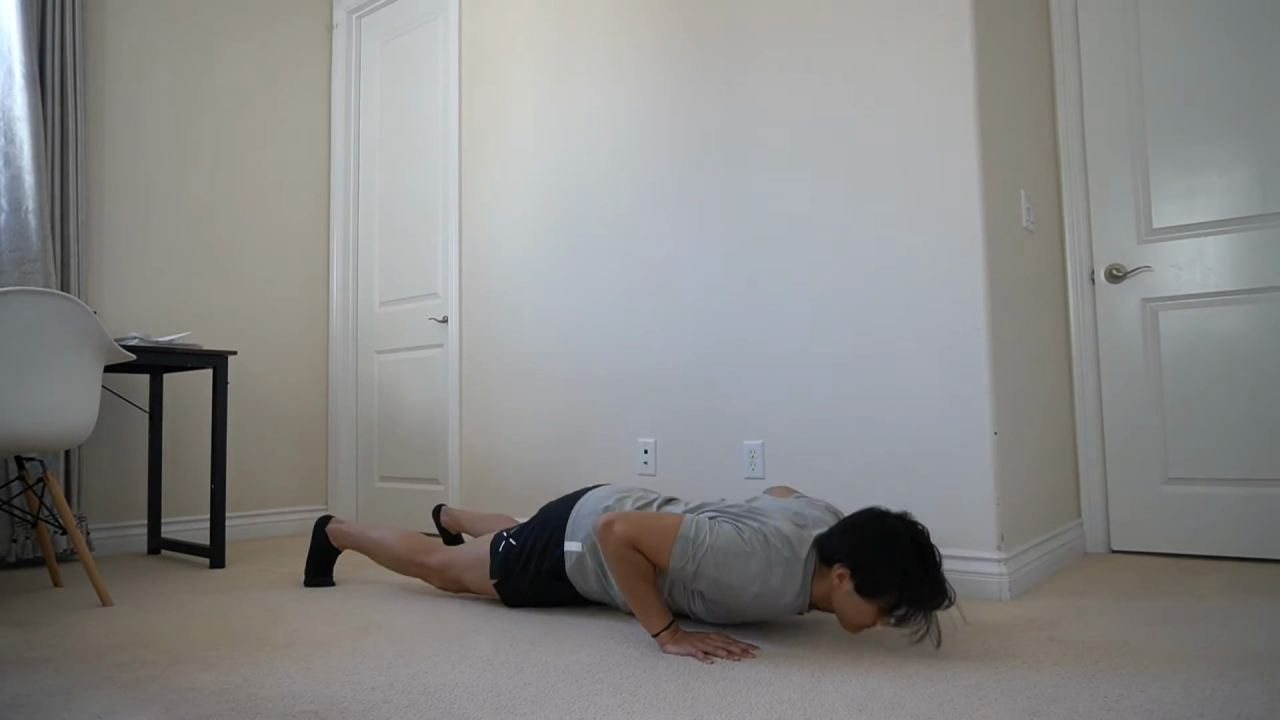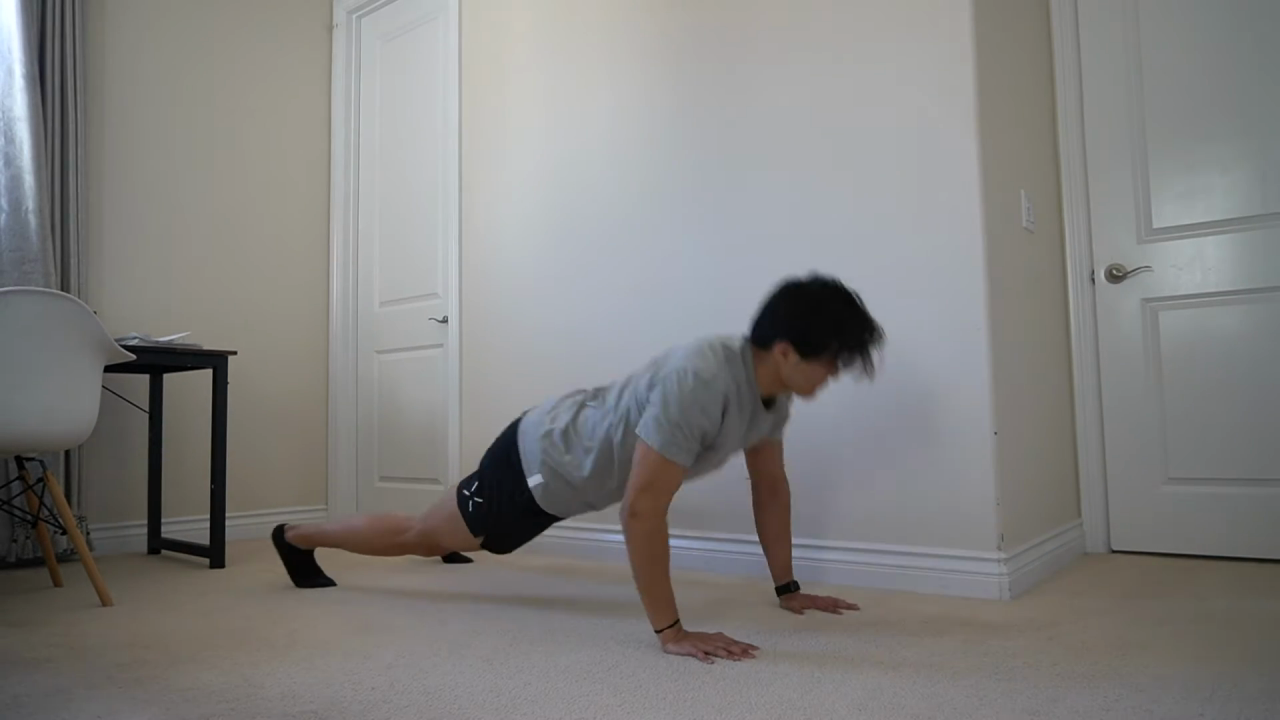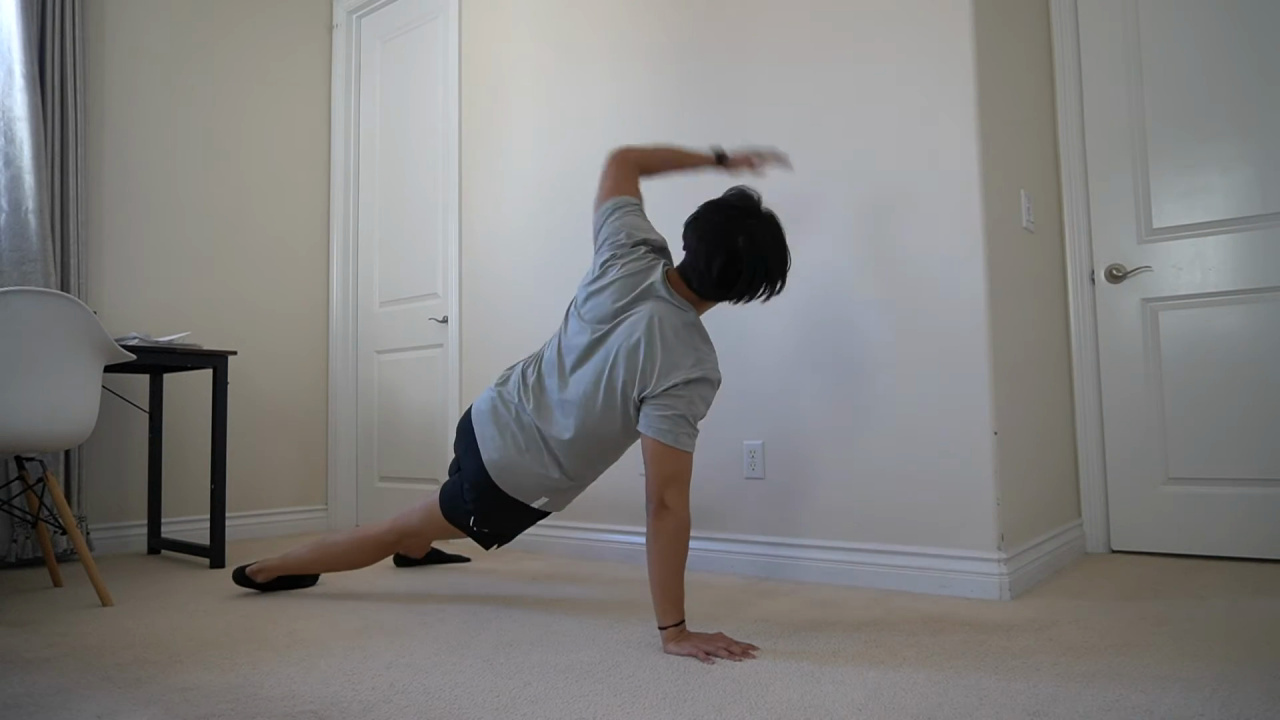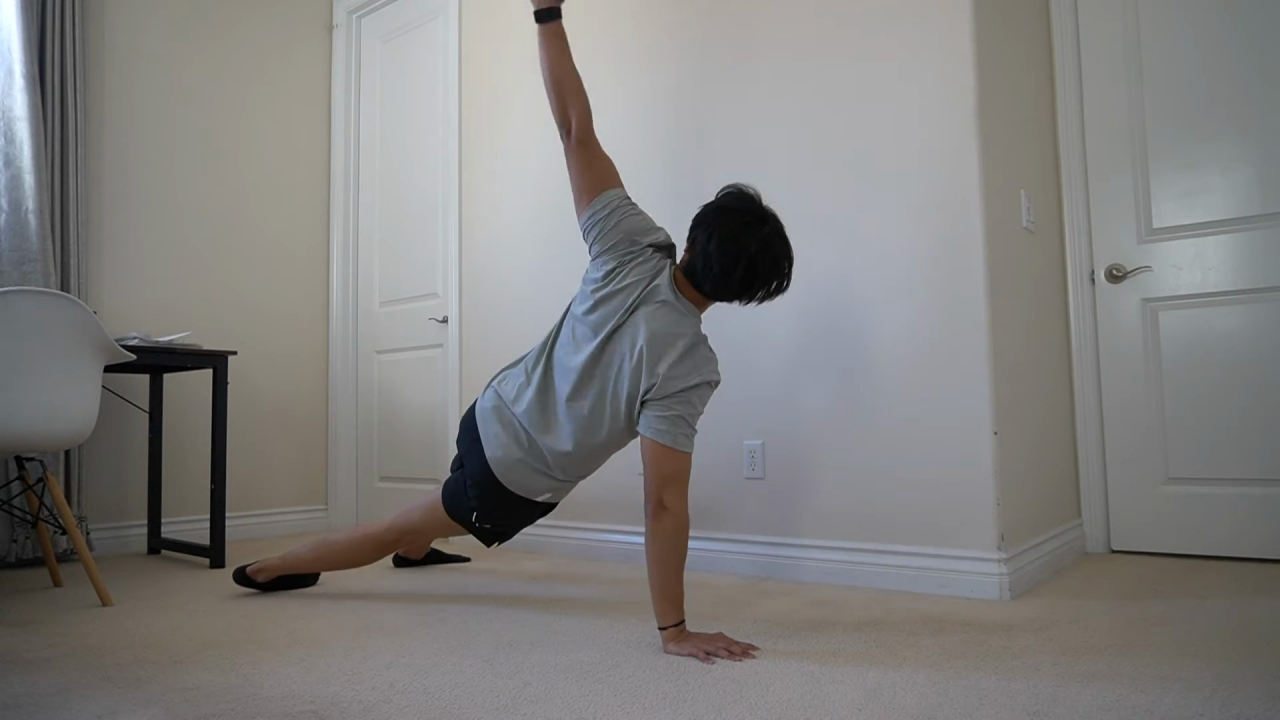
dt=0.5s
person 1, frame 1
left shoulder: (827, 524)
right shoulder: (758, 569)
left elbow: (778, 491)
right elbow: (615, 532)
left wrist: (797, 601)
right wrist: (669, 631)
left hip: (611, 511)
right hip: (583, 541)
left knee: (516, 534)
right knee: (442, 568)
left ankle: (452, 516)
right ankle: (336, 531)
person 1, frame 2
left shoulder: (766, 388)
right shoulder: (701, 385)
left elbow: (771, 481)
right elbow: (644, 512)
left wrist: (788, 588)
right wrist: (669, 630)
left hip: (566, 437)
right hip: (540, 465)
right knee: (419, 535)
left ankle: (443, 518)
right ankle: (298, 538)
person 1, frame 3
left shoulder: (631, 259)
right shoulder: (689, 371)
left elbow: (618, 162)
right elbow: (666, 502)
left wrist: (719, 160)
right wrist: (672, 629)
left hip: (491, 417)
right hip: (518, 485)
right knee: (404, 529)
left ankle: (414, 548)
right ankle: (263, 569)
person 1, frame 4
left shoulder: (631, 254)
right shoulder: (686, 368)
left elbow: (575, 130)
right elbow: (664, 503)
right wrist: (674, 630)
left hip: (493, 414)
right hip: (519, 477)
right knee: (402, 528)
left ankle: (415, 550)
right ankle: (264, 570)
